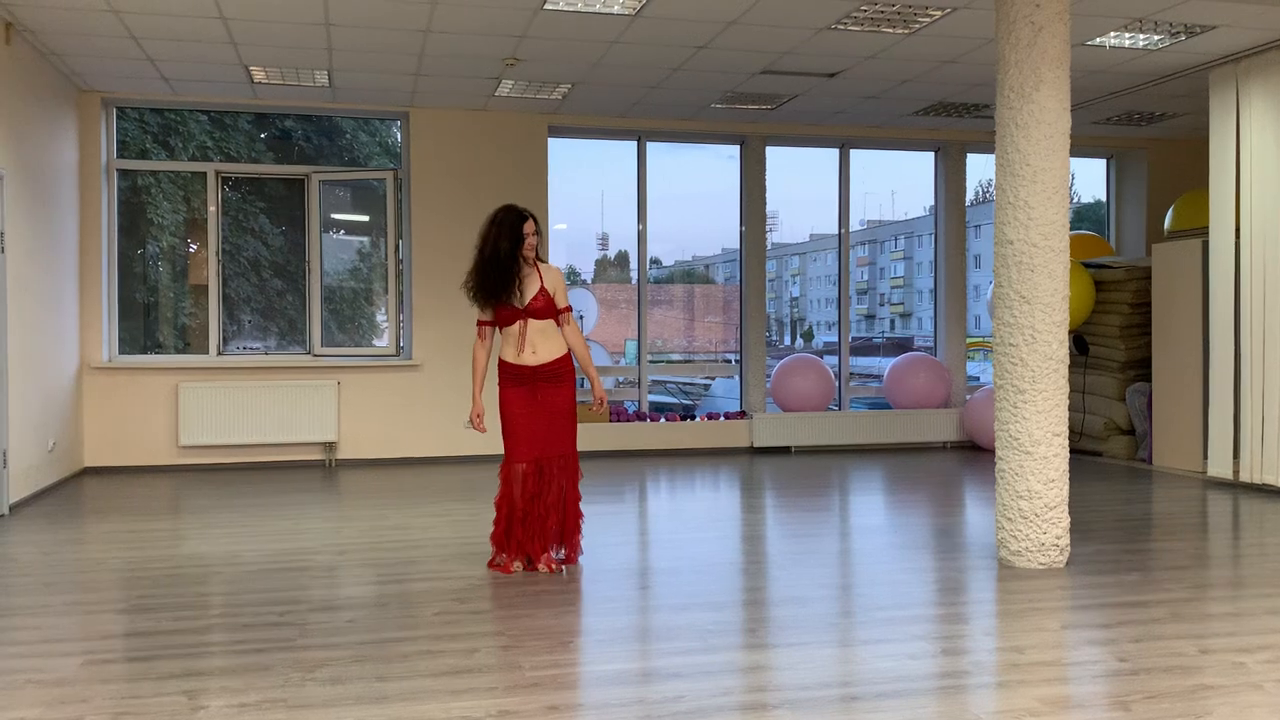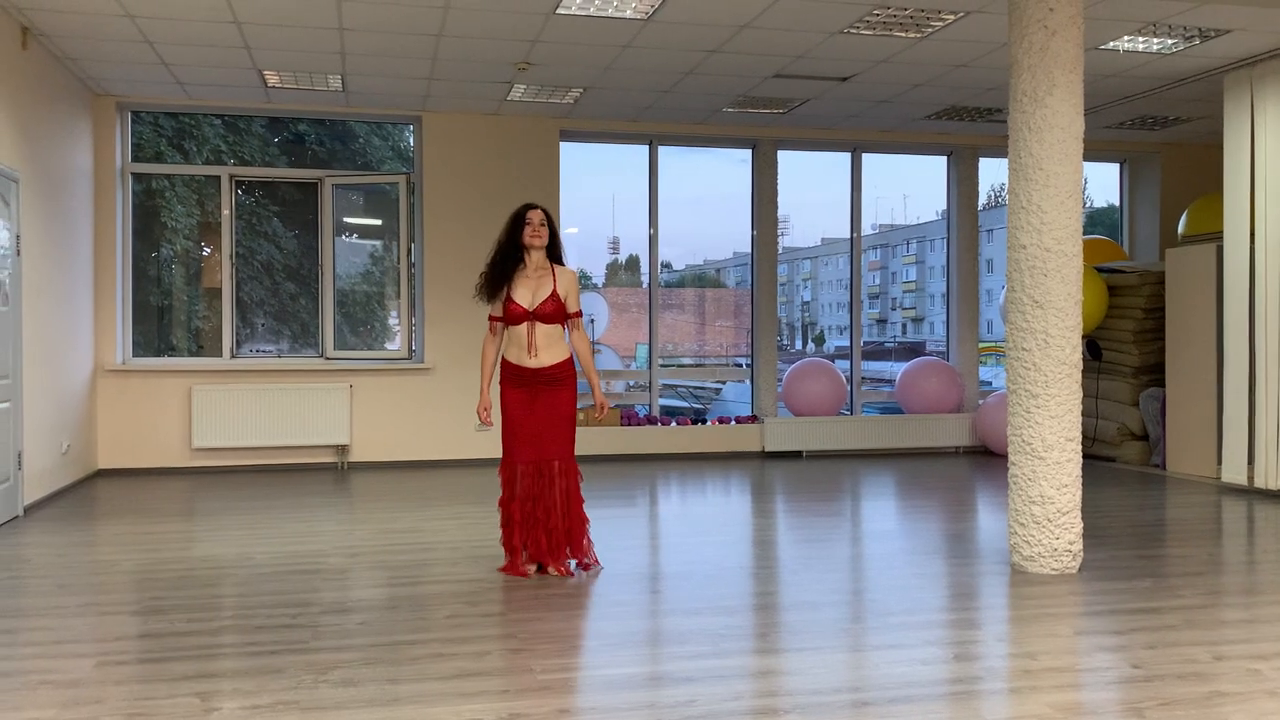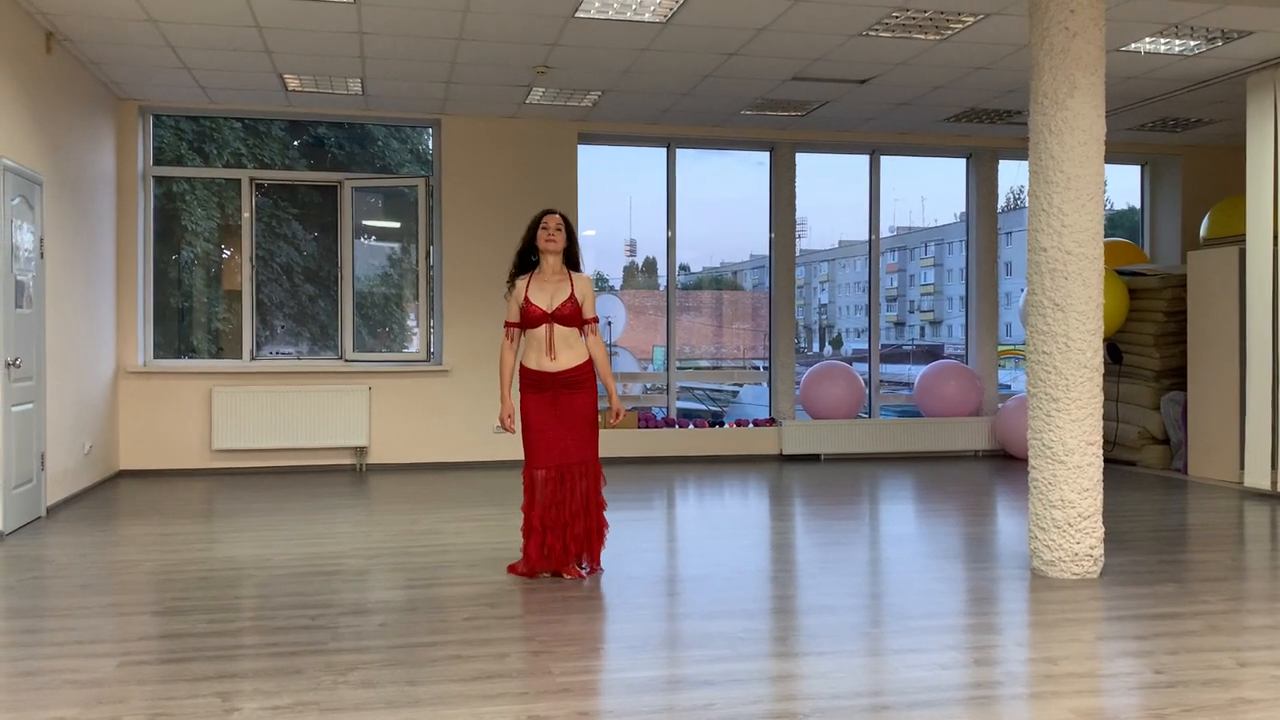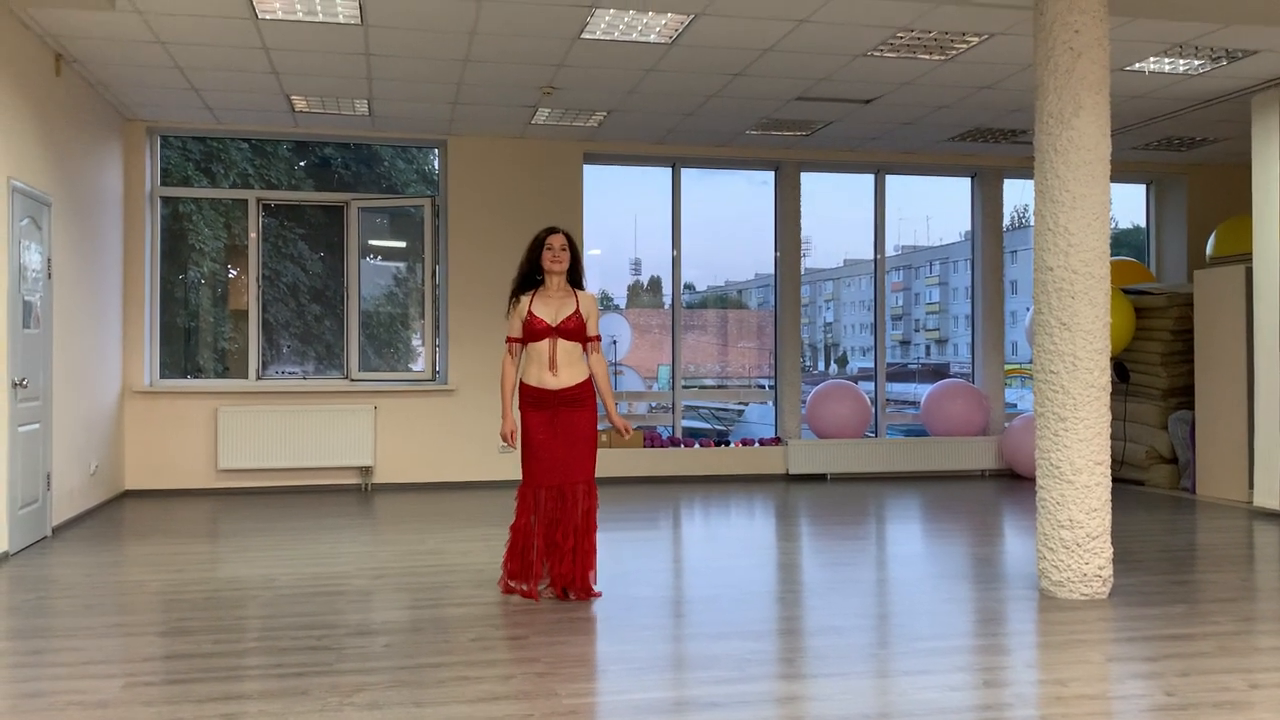
dt=1s
person 1, frame 1
left shoulder: (551, 275)
right shoulder: (492, 283)
left elbow: (570, 329)
right elbow: (483, 342)
left wrist: (594, 379)
right wrist: (476, 398)
left hip: (557, 377)
right hip: (515, 382)
left knee: (555, 460)
right knee: (520, 463)
left ankle: (545, 548)
right ankle: (515, 549)
person 1, frame 2
left shoulder: (566, 278)
right shoulder: (505, 280)
left elbow: (577, 334)
right elbow: (493, 337)
left wrist: (596, 386)
right wrist: (484, 391)
left hip: (558, 381)
right hip: (516, 383)
left knee: (556, 463)
right knee: (520, 465)
left ankle: (556, 552)
right ankle: (526, 552)
person 1, frame 3
left shoulder: (581, 284)
right shoulder: (519, 286)
left elbow: (594, 339)
right elbow: (510, 344)
left wrist: (612, 393)
right wrist: (505, 399)
left hip: (578, 385)
right hip: (535, 388)
left knee: (577, 468)
right knee: (541, 469)
left ankle: (572, 557)
right ankle: (541, 556)
person 1, frame 4
left shoulder: (586, 302)
right shoulder: (523, 303)
left elbow: (596, 358)
right elbow: (511, 359)
left wrist: (613, 411)
right wrist: (507, 414)
left hip: (578, 403)
right hip: (535, 405)
left knee: (577, 486)
right knee: (540, 487)
left ankle: (573, 576)
right ankle: (540, 575)
